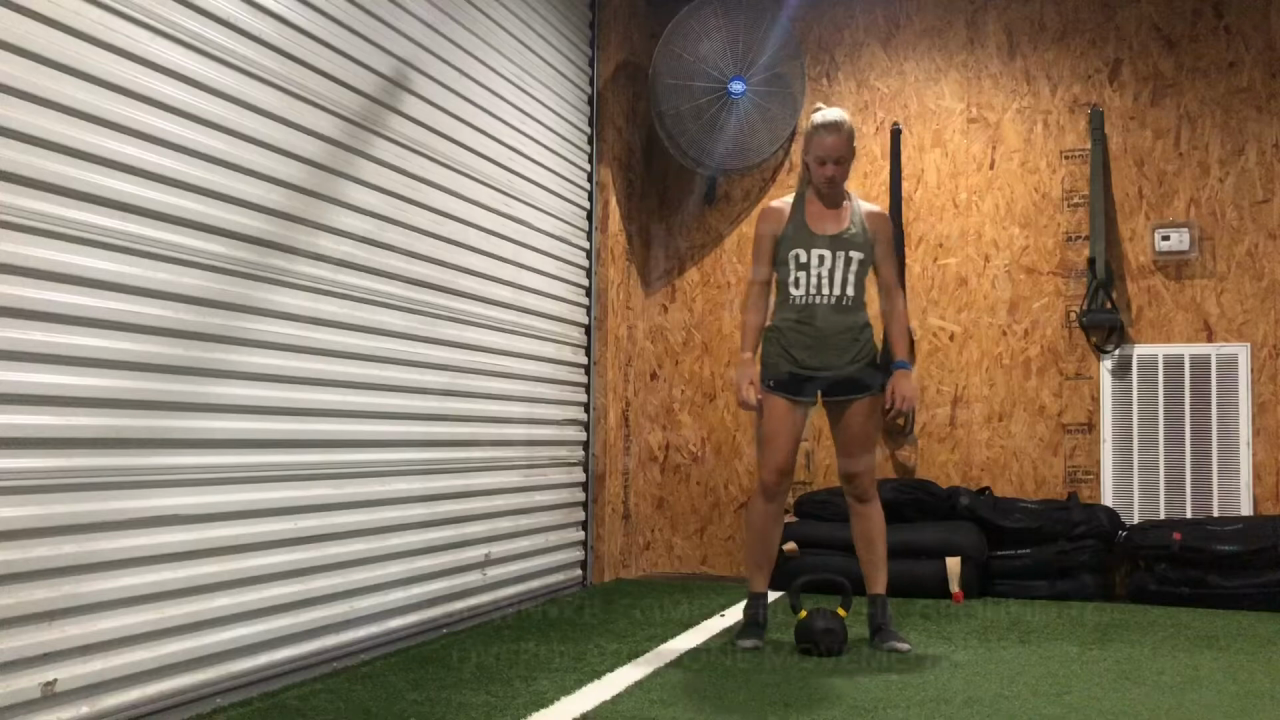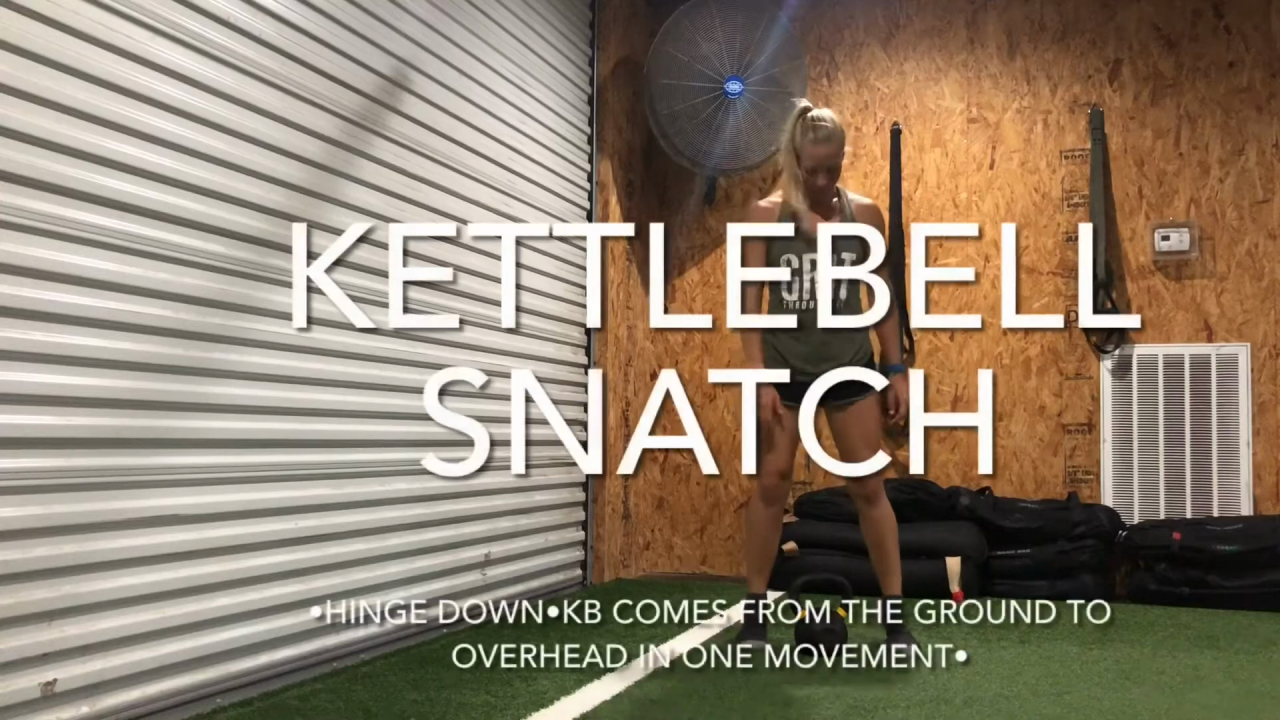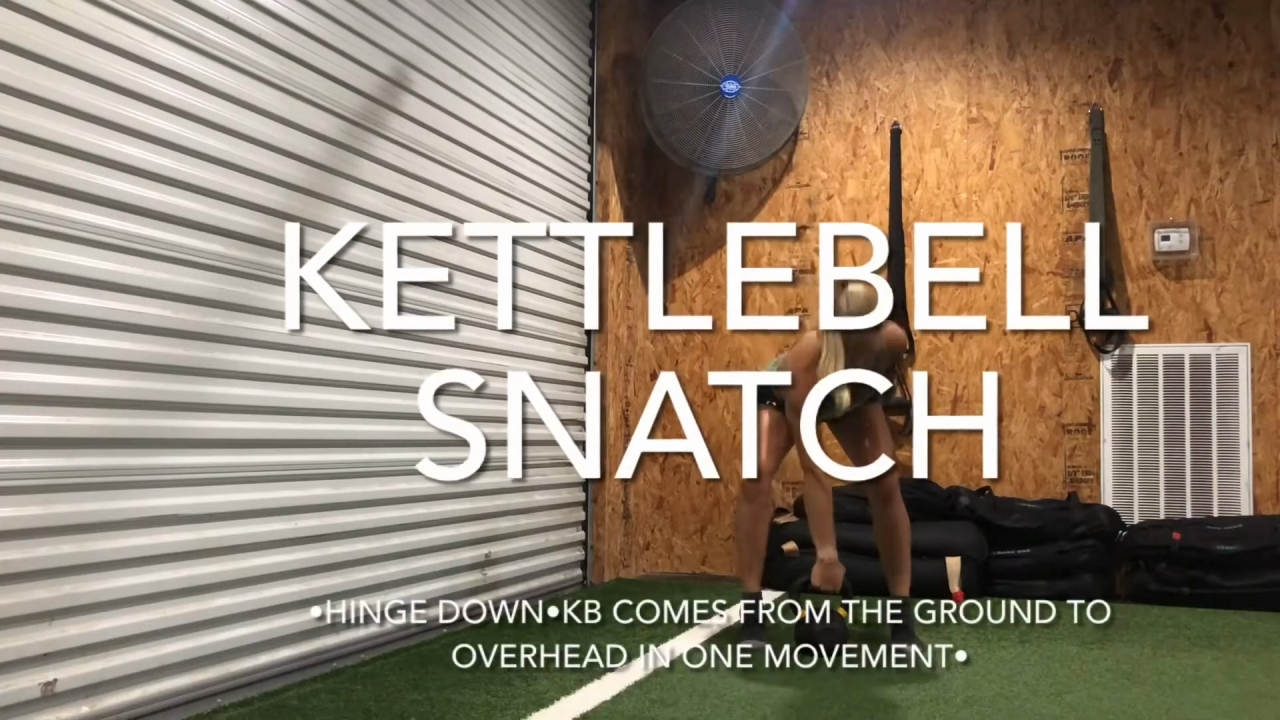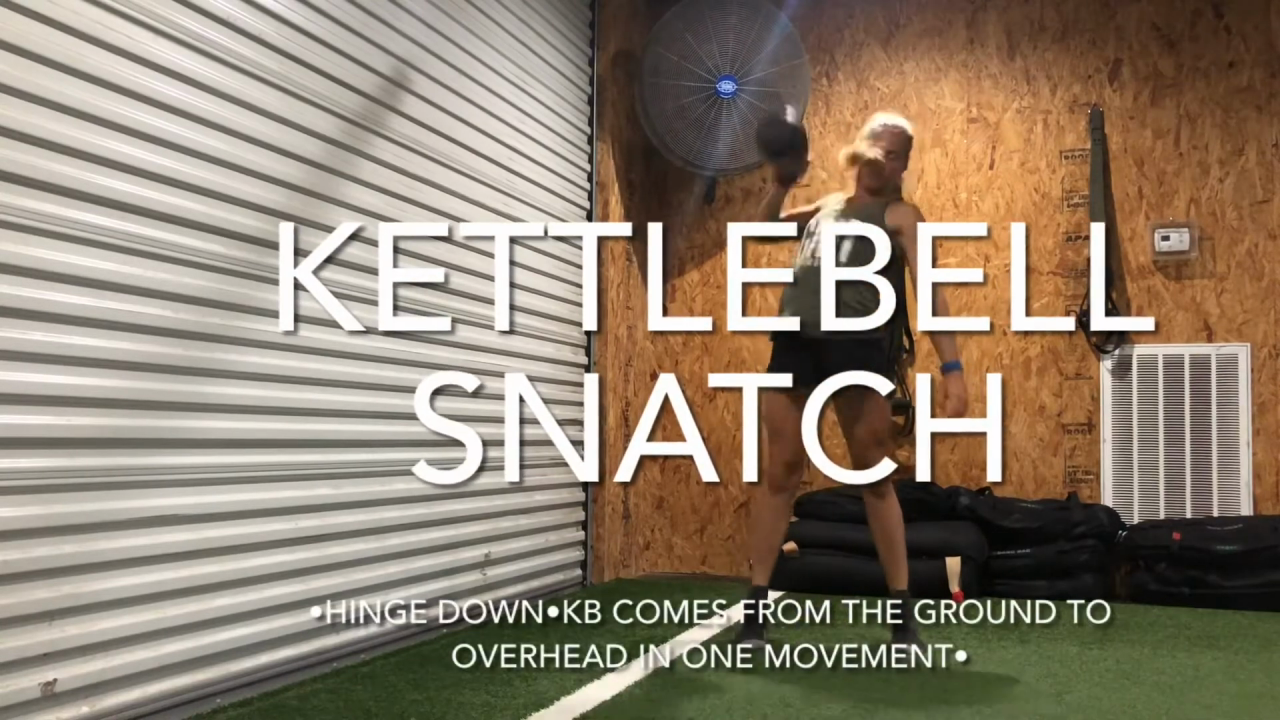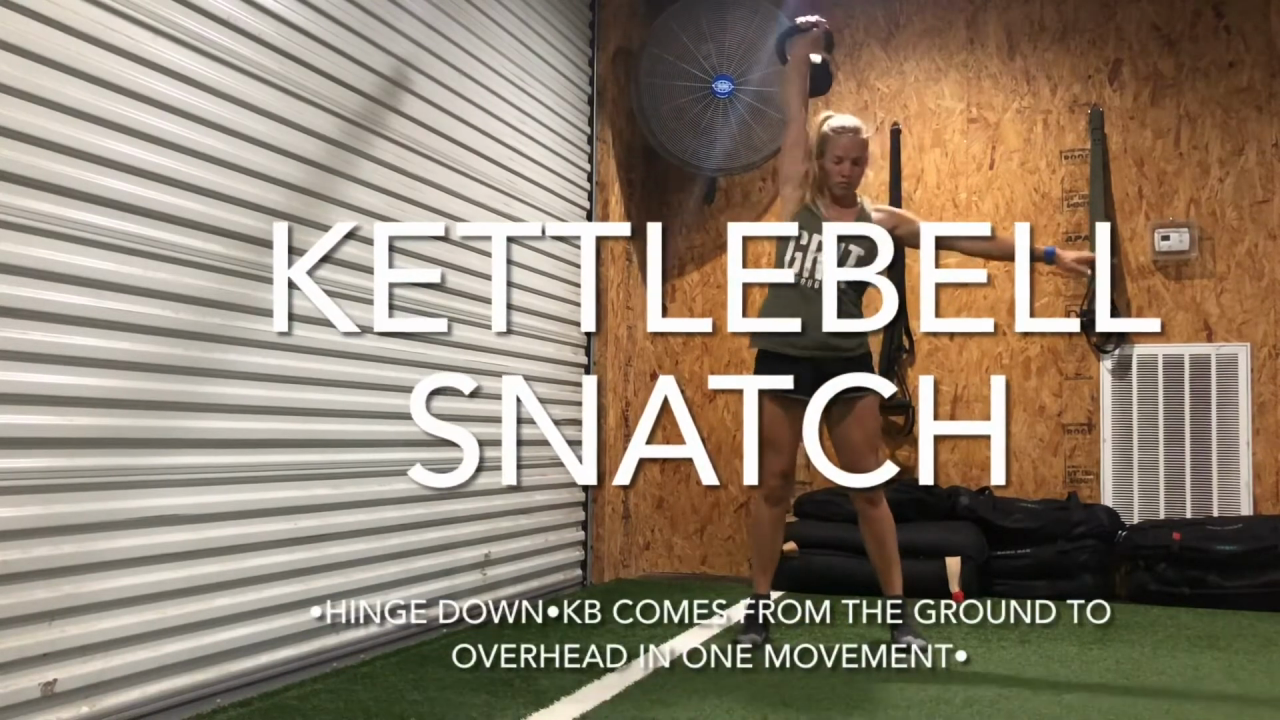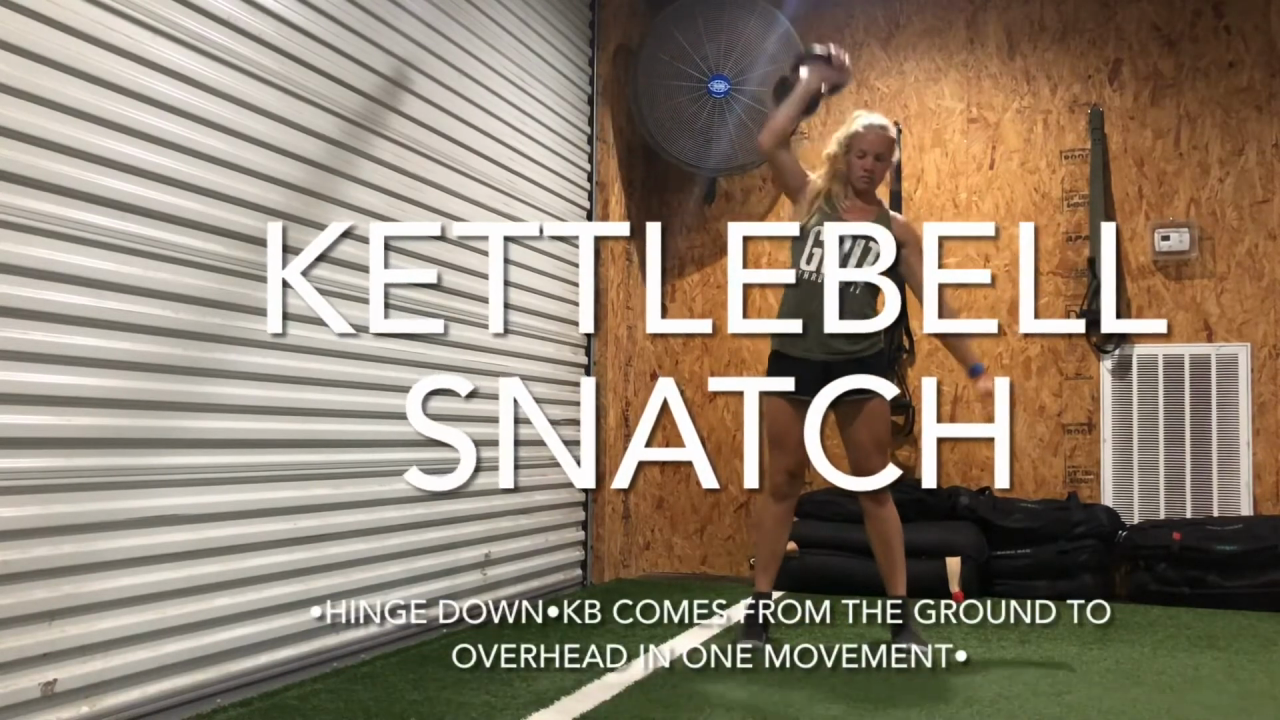
dt=0.7s
person 1, frame 1
left shoulder: (873, 220)
right shoulder: (776, 215)
left elbow: (892, 295)
right elbow: (757, 289)
left wrist: (902, 366)
right wrist: (746, 359)
left hip: (854, 365)
right hip: (786, 362)
left knee: (860, 484)
right knee: (771, 479)
left ankle: (879, 613)
right ankle: (755, 606)
person 1, frame 2
left shoulder: (865, 217)
right shoulder: (764, 216)
left elbow: (884, 300)
right elbow: (750, 301)
left wrist: (896, 370)
right wrist: (756, 375)
left hip: (850, 367)
right hip: (783, 367)
left knee: (869, 488)
right knee: (771, 485)
left ankle: (896, 616)
right ankle: (754, 611)
person 1, frame 3
left shoulder: (893, 340)
right shoulder: (805, 363)
right elbow: (813, 471)
left wrist: (878, 427)
right wrist: (826, 554)
left hip: (856, 399)
right hip: (781, 395)
left knee: (885, 484)
right knee: (756, 476)
left ankle: (901, 615)
right ankle: (752, 611)
person 1, frame 4
left shoulder: (901, 216)
right shoulder: (828, 206)
left elbow: (929, 291)
right elbow: (765, 226)
left wrist: (951, 369)
right wrist: (779, 184)
left hip: (859, 351)
right hip: (794, 346)
left knee: (876, 480)
right knee: (780, 475)
left ankle: (902, 611)
right ankle: (756, 605)
person 1, frame 5
left shoulder: (881, 221)
right shoulder: (795, 198)
left elbow: (965, 239)
right elbow: (794, 118)
left wrist: (1049, 254)
right wrist: (802, 50)
left hip: (846, 362)
right hip: (782, 359)
left knee: (868, 487)
right knee: (774, 483)
left ankle: (898, 612)
right ankle: (759, 606)
person 1, frame 6
left shoulder: (899, 230)
right shoulder: (812, 197)
left elbow: (933, 304)
right elbow: (770, 144)
left wrist: (975, 369)
right wrist: (810, 84)
left hip: (864, 361)
right hip: (795, 357)
left knee: (874, 488)
right knee: (782, 482)
left ankle: (902, 616)
right ankle: (758, 610)
